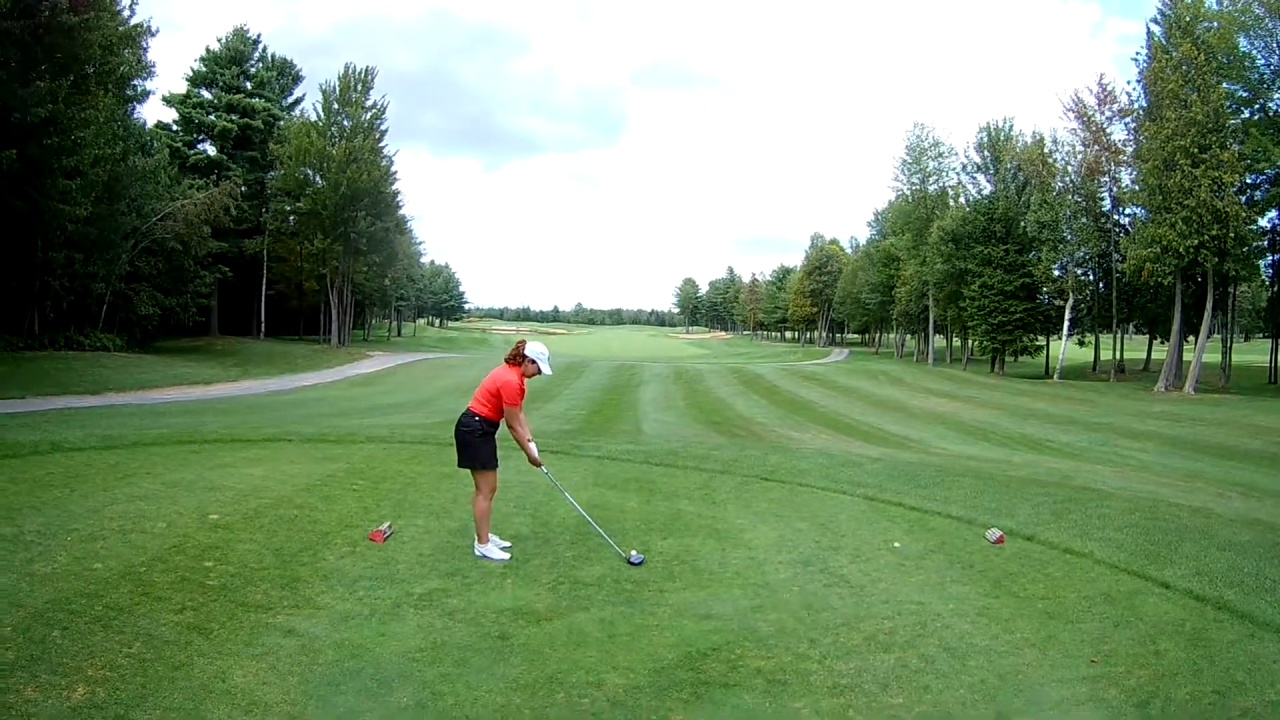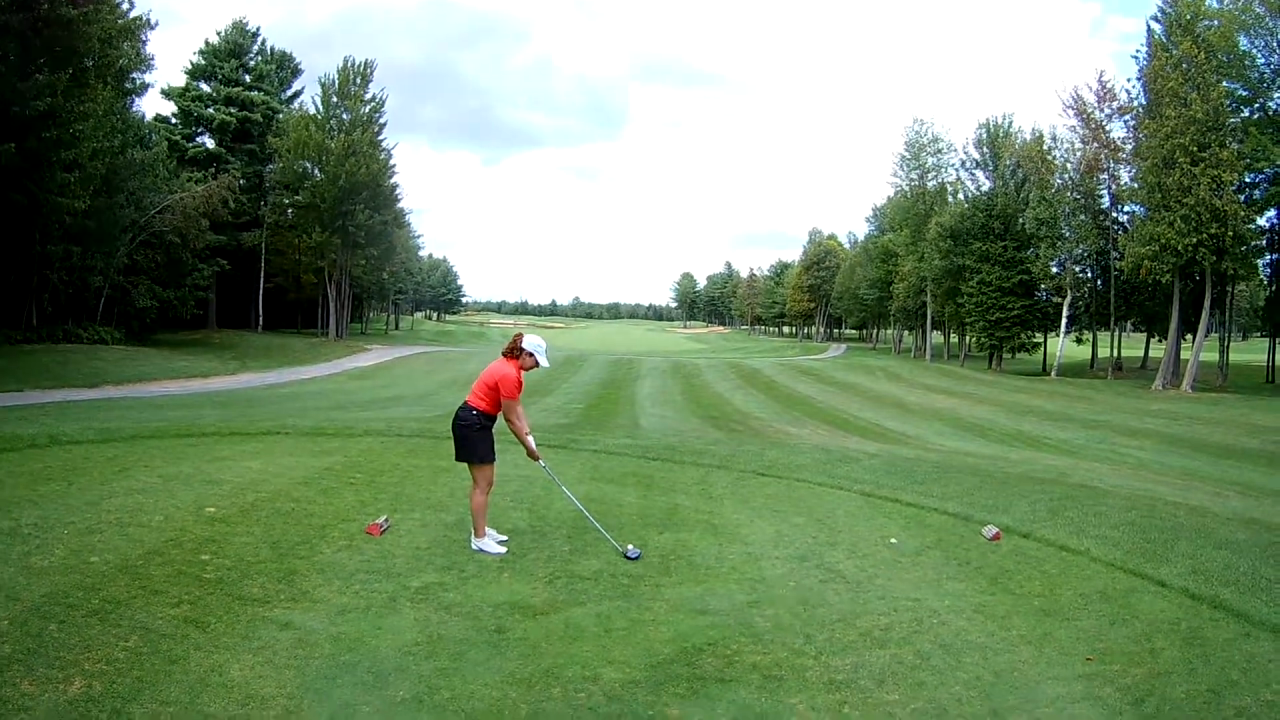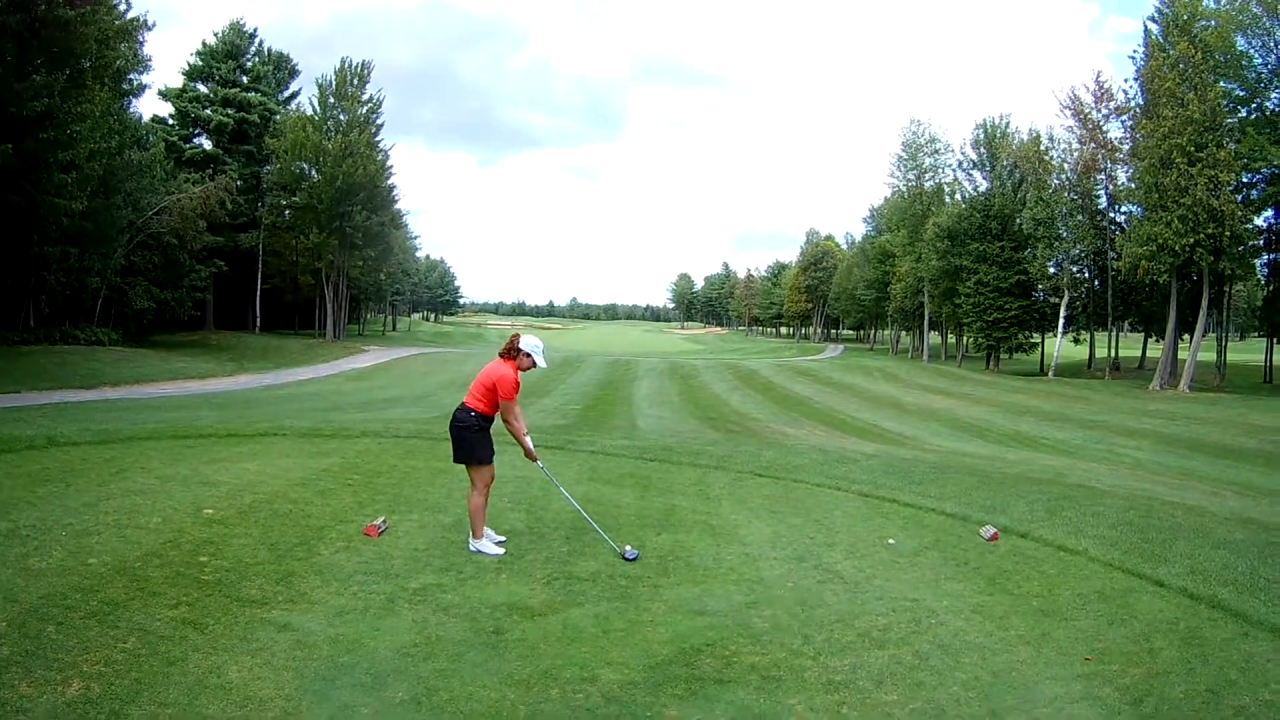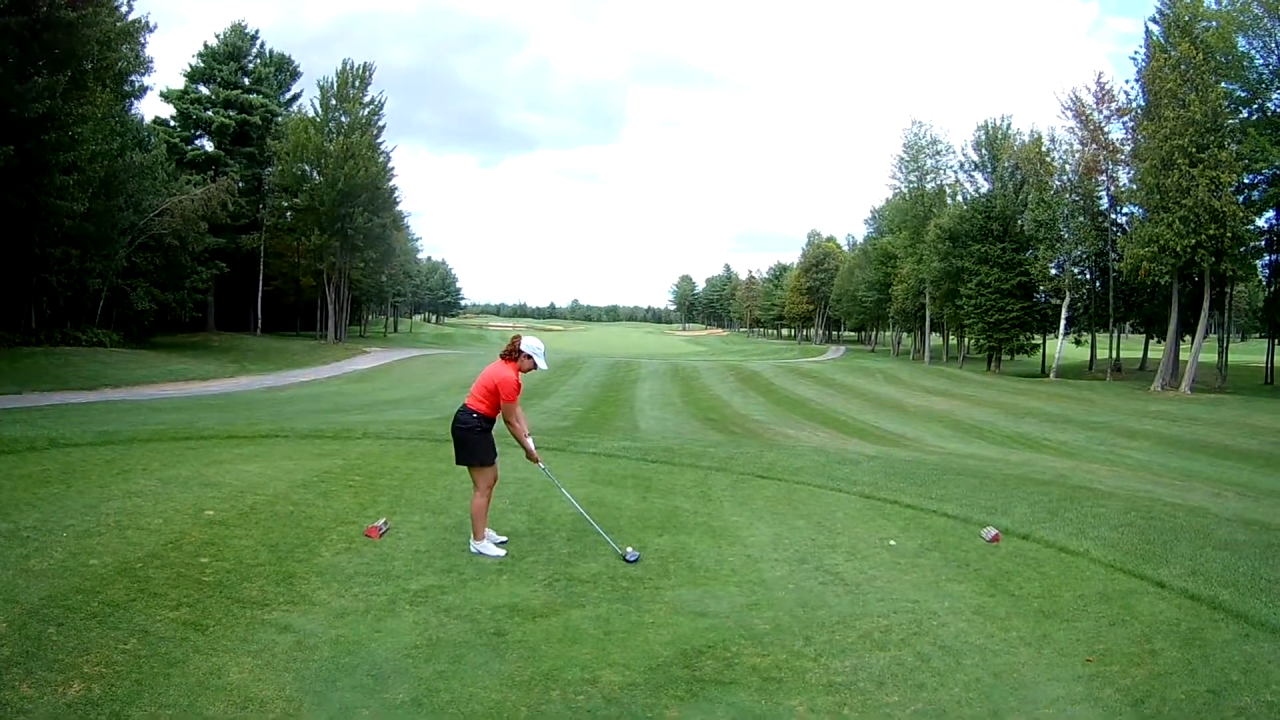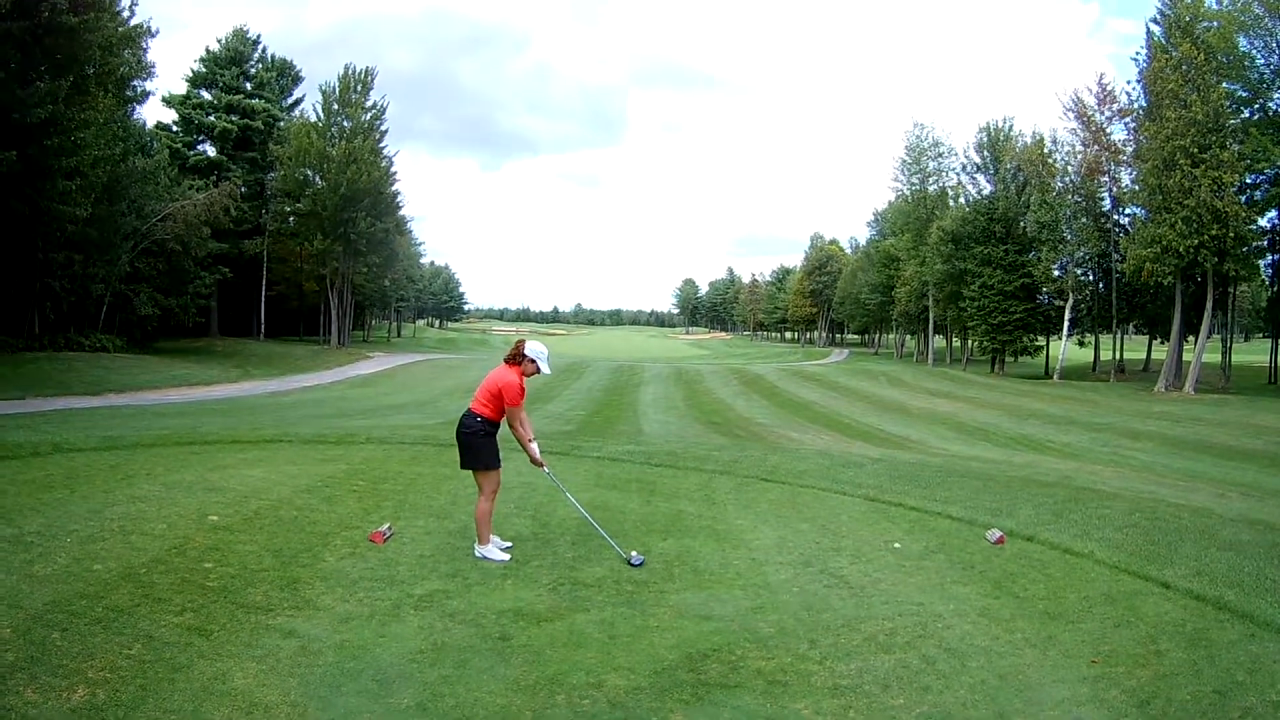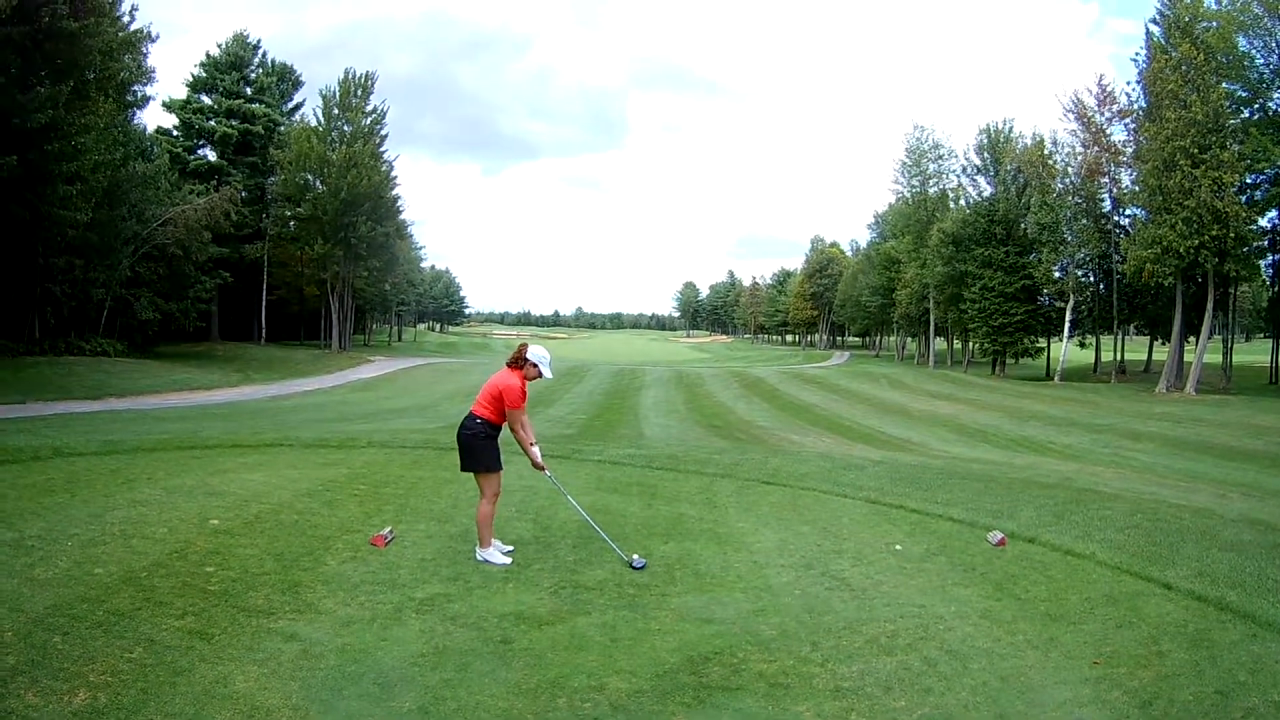
dt=0.1s
person 1, frame 1
left shoulder: (513, 373)
right shoulder: (511, 381)
left elbow: (519, 413)
right elbow: (512, 425)
left wrist: (531, 442)
right wrist: (529, 454)
left hip: (480, 428)
right hip: (475, 430)
left knee: (488, 488)
right knee: (486, 490)
left ankle: (484, 536)
right ankle: (482, 545)
person 1, frame 2
left shoulder: (511, 366)
right shoulder: (508, 375)
left elbow: (517, 406)
right elbow: (510, 418)
left wrist: (528, 435)
right wrist: (528, 447)
left hip: (477, 422)
right hip: (472, 424)
left knee: (485, 482)
right knee: (483, 484)
left ankle: (481, 530)
right ankle: (479, 539)
person 1, frame 3
left shoulder: (506, 366)
right shoulder: (506, 376)
left elbow: (514, 406)
right elbow: (508, 419)
left wrist: (526, 435)
right wrist: (526, 448)
left hip: (474, 422)
right hip: (471, 425)
left knee: (487, 479)
right knee: (481, 485)
left ankle: (480, 529)
right ankle: (477, 540)
person 1, frame 4
left shoulder: (507, 367)
right shoulder: (507, 378)
left elbow: (516, 407)
right elbow: (510, 421)
left wrist: (528, 436)
right wrist: (528, 449)
left hip: (475, 424)
right hip: (472, 426)
left knee: (490, 479)
right knee: (483, 487)
left ankle: (481, 530)
right ankle: (478, 541)
person 1, frame 5
left shoulder: (512, 373)
right shoulder: (511, 382)
left elbow: (520, 412)
right elbow: (514, 425)
left wrist: (533, 441)
right wrist: (531, 454)
left hip: (480, 429)
right hip: (477, 431)
left knee: (492, 487)
right knee: (488, 491)
left ankle: (486, 537)
right ankle: (483, 546)
person 1, frame 6
left shoulder: (515, 377)
right shoulder: (512, 385)
left elbow: (523, 415)
right elbow: (515, 428)
left wrist: (534, 445)
right wrist: (532, 458)
left hip: (482, 432)
right hip: (477, 434)
left knee: (493, 491)
right knee: (489, 494)
left ankle: (487, 540)
right ankle: (484, 549)
